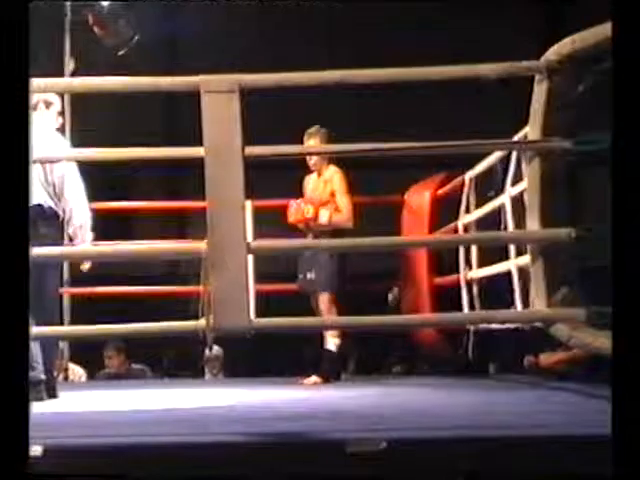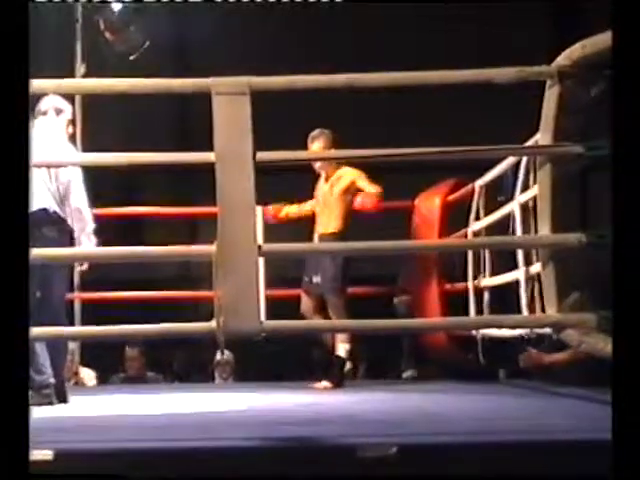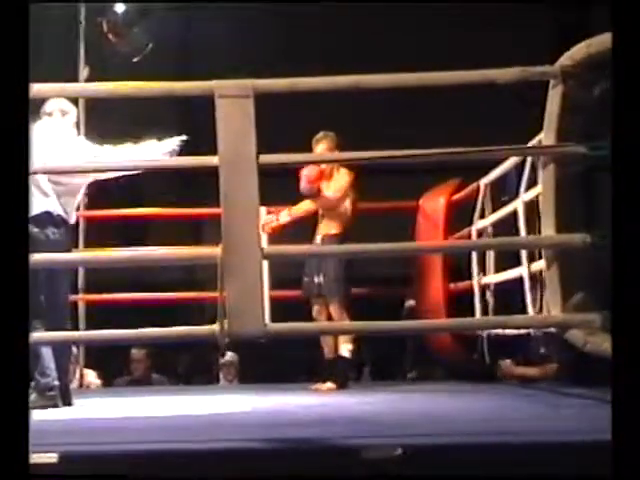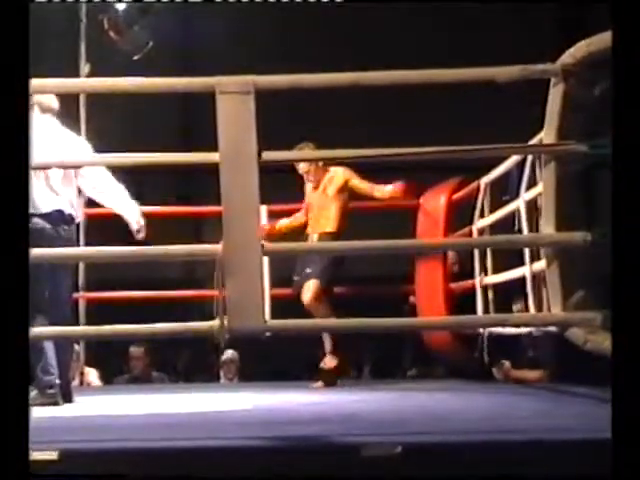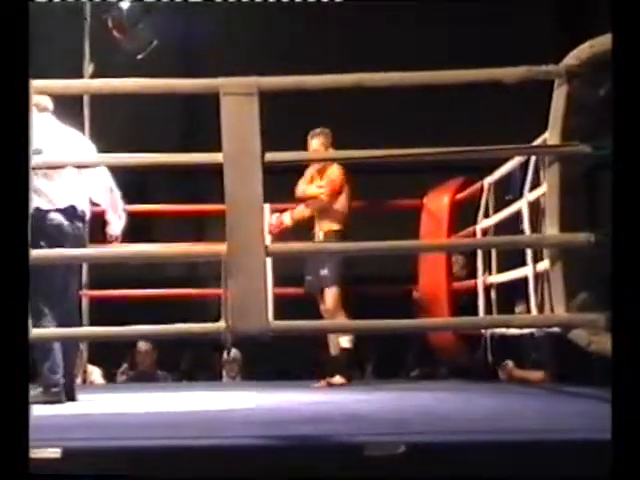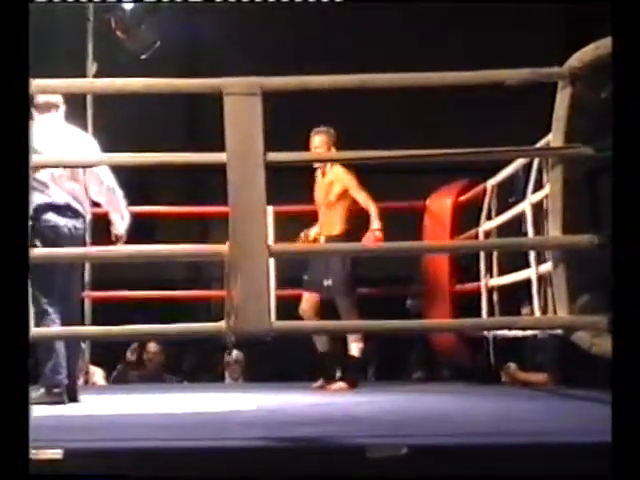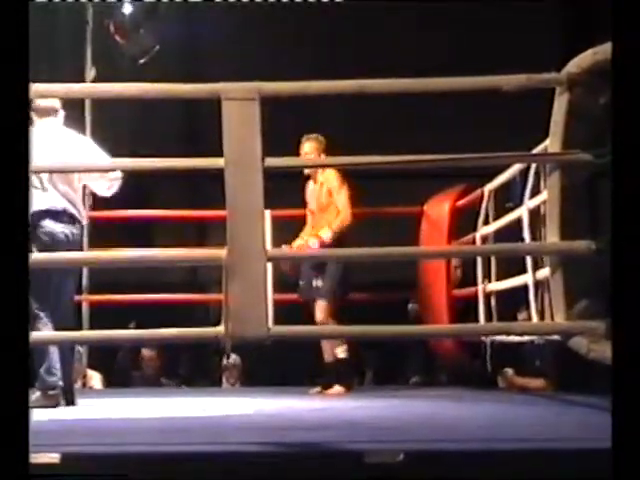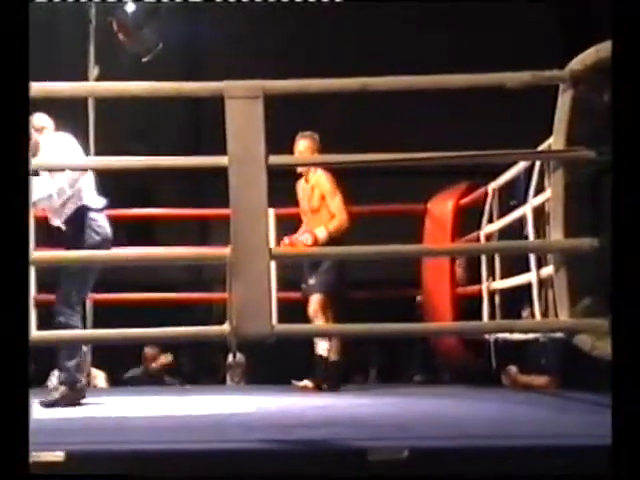
dt=0.5s
person 1, frame 1
right shoulder: (52, 140)
right elbow: (71, 191)
right wrist: (82, 236)
right hip: (43, 223)
left knee: (39, 305)
right knee: (45, 305)
right ankle: (46, 380)
person 1, frame 2
right shoulder: (59, 146)
right elbow: (74, 198)
right wrist: (86, 240)
left hip: (36, 228)
right hip: (48, 229)
left knee: (36, 309)
right knee: (53, 309)
left ankle: (42, 384)
right ankle: (55, 385)
person 1, frame 3
left shoulder: (34, 141)
right shoulder: (65, 143)
right elbow: (113, 158)
right wrist: (160, 149)
left hip: (35, 228)
right hip: (51, 229)
left knee: (37, 311)
right knee: (56, 311)
left ankle: (47, 386)
right ankle: (59, 387)
person 1, frame 4
left shoulder: (33, 136)
right shoulder: (70, 141)
right elbow: (101, 181)
right wrist: (133, 213)
left hip: (35, 226)
right hip: (62, 226)
left knee: (38, 308)
right knee: (60, 307)
left ankle: (48, 385)
right ankle: (63, 383)
person 1, frame 5
left shoulder: (34, 134)
right shoulder: (76, 138)
right elbow: (102, 182)
right wrist: (115, 219)
left hip: (44, 221)
right hip: (74, 223)
left knee: (45, 305)
right knee: (67, 305)
left ankle: (51, 383)
right ankle: (67, 382)
person 1, frame 6
left shoulder: (32, 135)
right shoulder: (81, 138)
right elbow: (104, 182)
right wrist: (119, 219)
left hip: (44, 221)
right hip: (75, 223)
left knee: (47, 305)
right knee: (70, 305)
left ankle: (54, 384)
right ankle: (69, 383)
person 1, frame 7
left shoulder: (32, 139)
right shoulder: (78, 141)
right elbow: (111, 175)
left hip: (41, 227)
right hip: (71, 229)
left knee: (41, 310)
right knee: (63, 310)
left ankle: (50, 387)
right ankle: (65, 387)
person 1, frame 8
left shoulder: (58, 141)
right shoulder: (48, 159)
left elbow: (78, 171)
right elbow: (45, 188)
left wrist: (47, 198)
left hip: (85, 224)
right hip: (86, 226)
left knee: (67, 304)
right knee: (70, 304)
left ankle: (70, 380)
right ankle: (70, 384)
person 2, frame 1
left shoulder: (336, 176)
right shoulder: (308, 180)
left elbow: (348, 220)
left wrist: (318, 215)
right wrist: (300, 218)
left knee: (326, 305)
right knee: (318, 308)
left ankle: (327, 369)
right ankle: (332, 366)
person 2, frame 2
left shoulder: (349, 174)
right shoulder: (322, 180)
left elbow: (375, 189)
left wrist: (371, 196)
right wrist: (284, 211)
left hip: (336, 244)
right hip: (317, 244)
left knee: (336, 310)
right knee: (308, 308)
left ankle: (336, 372)
right ankle: (338, 354)
person 2, frame 3
left shoulder: (345, 176)
right shoulder: (321, 177)
left elbow: (323, 201)
right elbow: (313, 201)
left wrist: (293, 207)
left hip: (335, 244)
right hip: (317, 245)
left knee: (337, 311)
right knee: (319, 313)
left ankle: (341, 375)
right ankle: (330, 371)
person 2, frame 4
left shoulder: (339, 174)
right shoulder: (309, 185)
left elbow: (370, 188)
left wrist: (390, 189)
right wrist: (275, 226)
left hip: (332, 243)
right hip: (311, 245)
left knee: (308, 297)
right knee: (320, 303)
left ankle: (334, 348)
right ankle: (331, 371)
person 2, frame 5
left shoulder: (337, 173)
right shoulder: (312, 172)
left elbow: (314, 205)
right elbow: (300, 192)
left wrist: (285, 219)
right wrist: (315, 187)
left hip: (335, 241)
right hip: (317, 242)
left knee: (333, 304)
right knee: (325, 309)
left ankle: (344, 368)
right ankle: (335, 368)
person 2, frame 6
left shoulder: (343, 176)
right shoulder: (318, 176)
left elbow: (370, 205)
left wrist: (375, 227)
right wrist: (311, 232)
right hip: (320, 246)
left knee: (347, 312)
right knee: (306, 310)
left ankle: (351, 375)
right ankle: (328, 368)
person 2, frame 7
left shoulder: (333, 177)
right shoulder: (309, 186)
left elbow: (346, 215)
left wrist: (322, 237)
right wrist: (294, 246)
right hip: (313, 253)
left knee: (323, 316)
right knee: (321, 319)
left ankle: (344, 377)
right ankle: (331, 377)
person 2, frame 8
left shoulder: (324, 180)
right shoulder: (301, 186)
left elbow: (343, 218)
left wrist: (317, 235)
right wrist: (296, 238)
left knee: (315, 310)
right knee: (326, 315)
left ankle: (319, 376)
right ankle: (333, 377)
